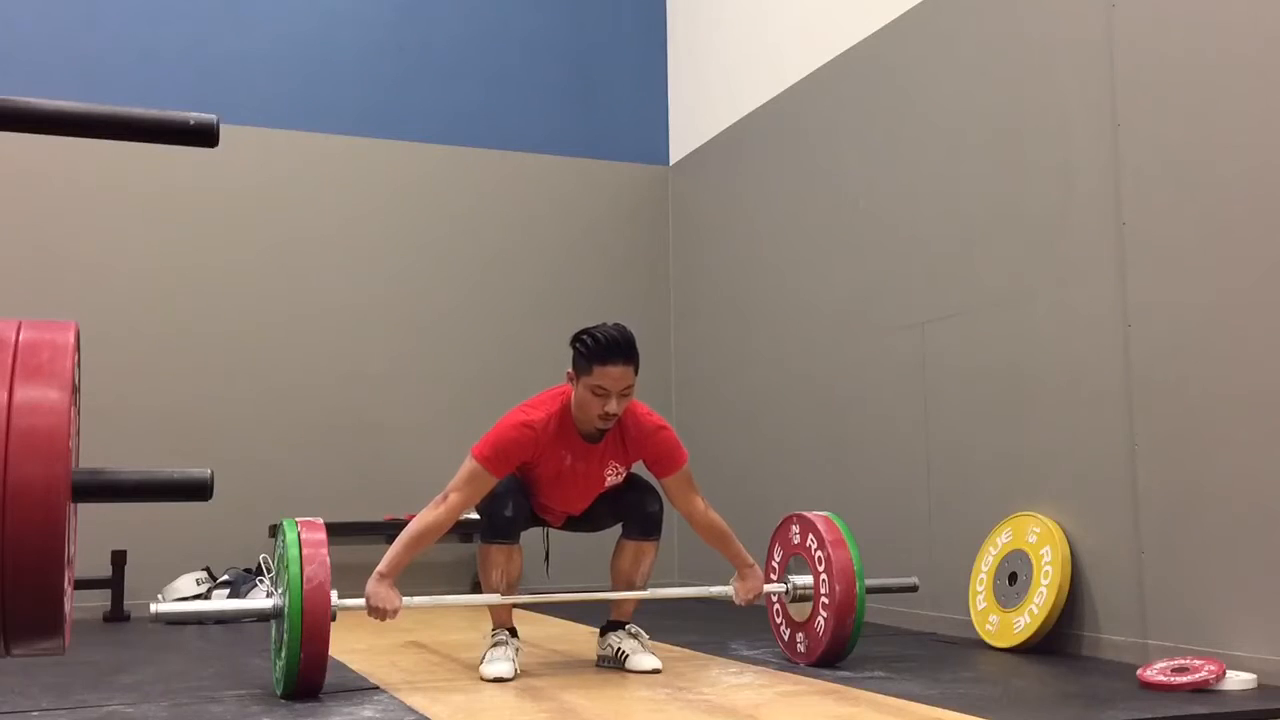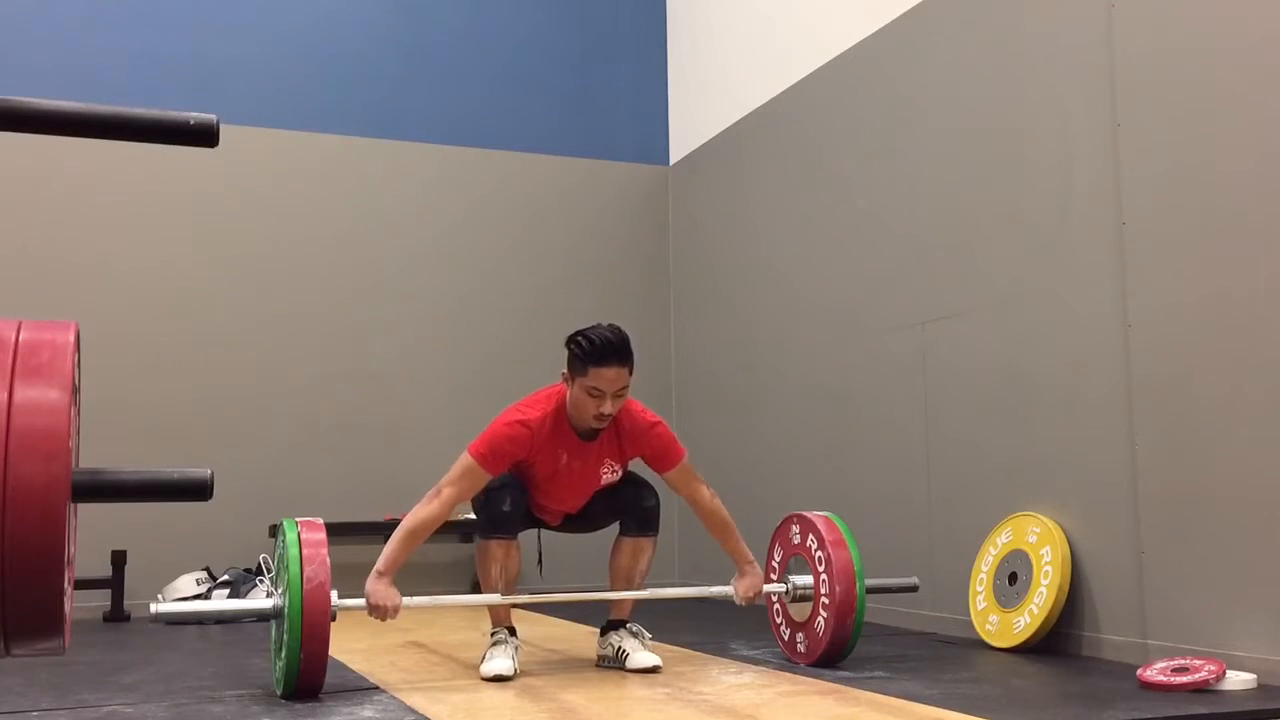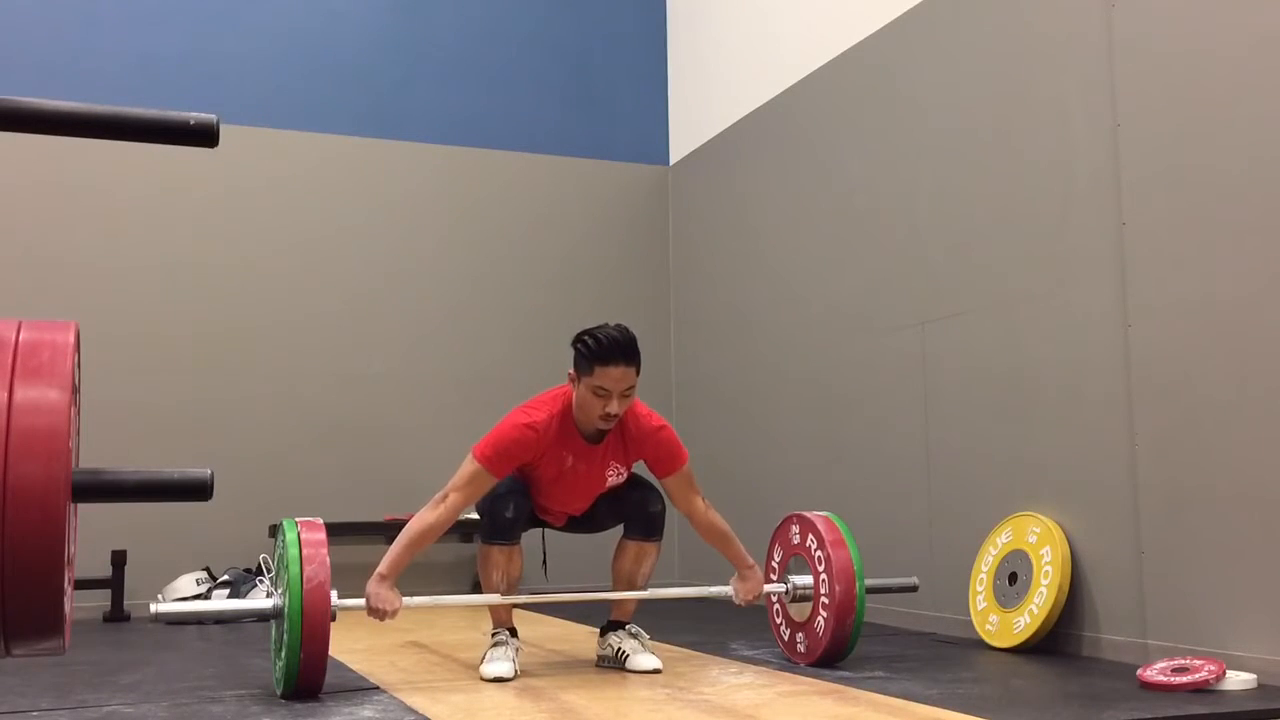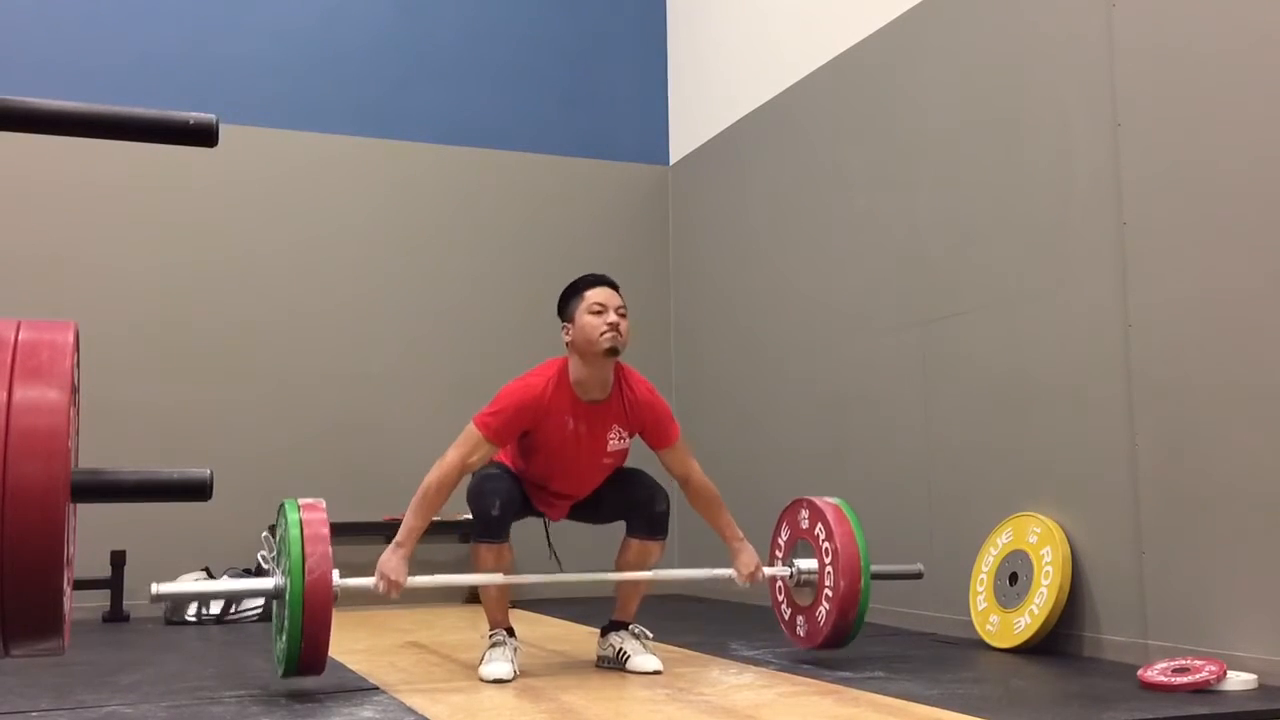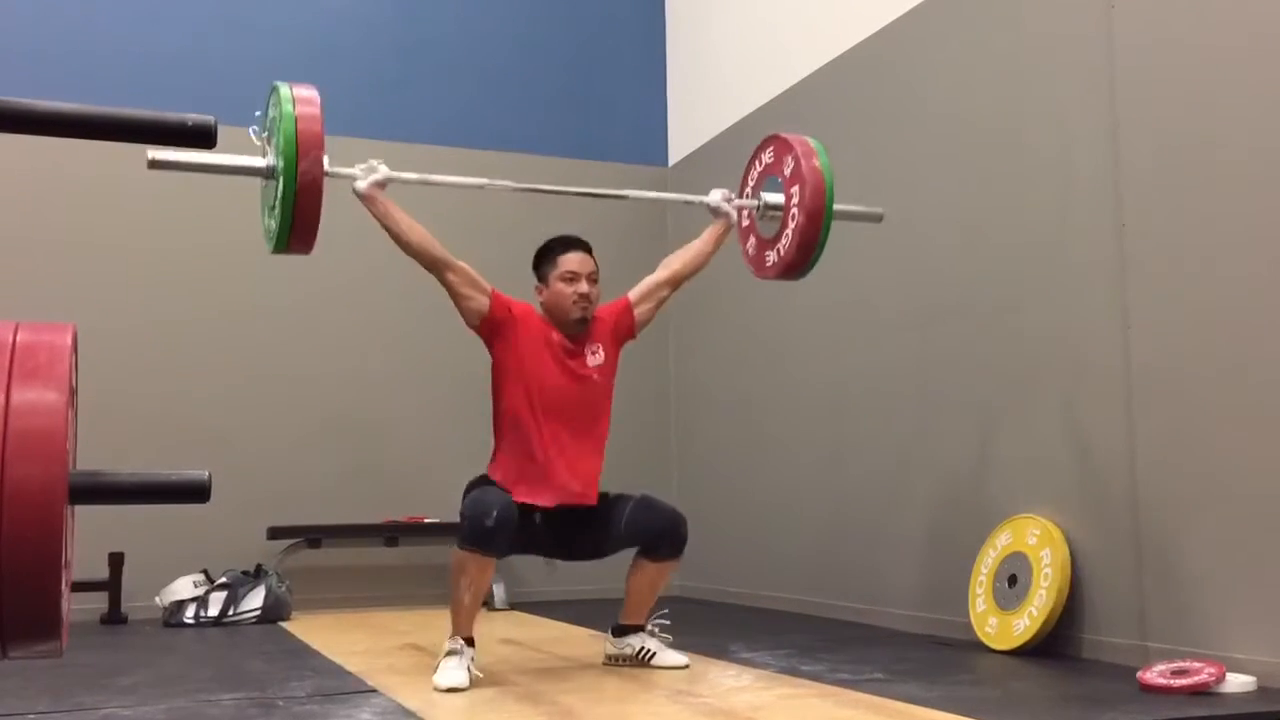
dt=1s
person 1, frame 1
left shoulder: (649, 430)
right shoulder: (528, 425)
left elbow: (695, 506)
right elbow: (449, 503)
left wrist: (746, 568)
right wrist: (383, 577)
left hip: (588, 505)
right hip: (526, 499)
left knee: (647, 506)
right knee: (500, 505)
left ankle: (617, 634)
right ankle: (503, 638)
person 1, frame 2
left shoulder: (643, 427)
right shoulder: (525, 424)
left elbow: (699, 493)
right elbow: (443, 496)
left wrist: (746, 566)
right wrist: (381, 576)
left hip: (583, 505)
right hip: (521, 499)
left knee: (642, 501)
right knee: (497, 500)
left ankle: (617, 633)
right ankle: (502, 638)
person 1, frame 3
left shoulder: (650, 430)
right shoulder: (531, 426)
left elbow: (695, 505)
right elbow: (449, 502)
left wrist: (746, 569)
right wrist: (383, 579)
left hip: (588, 506)
right hip: (524, 498)
left knee: (648, 505)
right knee: (501, 505)
left ankle: (617, 634)
right ankle: (503, 638)
person 1, frame 4
left shoulder: (640, 397)
right shoulder: (533, 391)
left elbow: (688, 473)
right elbow: (453, 464)
left wrist: (737, 544)
right wrist: (400, 550)
left hip: (588, 485)
right hip: (519, 478)
left knee: (652, 501)
right knee: (493, 500)
left ankle: (619, 634)
right ankle: (500, 640)
person 1, frame 5
left shoulder: (610, 330)
right shoulder: (512, 328)
left elbow: (670, 275)
right elbow: (444, 265)
left wrist: (722, 221)
right wrist: (374, 195)
left hip: (577, 514)
right hip: (513, 503)
left knee: (666, 527)
right knee: (486, 515)
left ankle: (628, 635)
right ankle: (459, 647)
